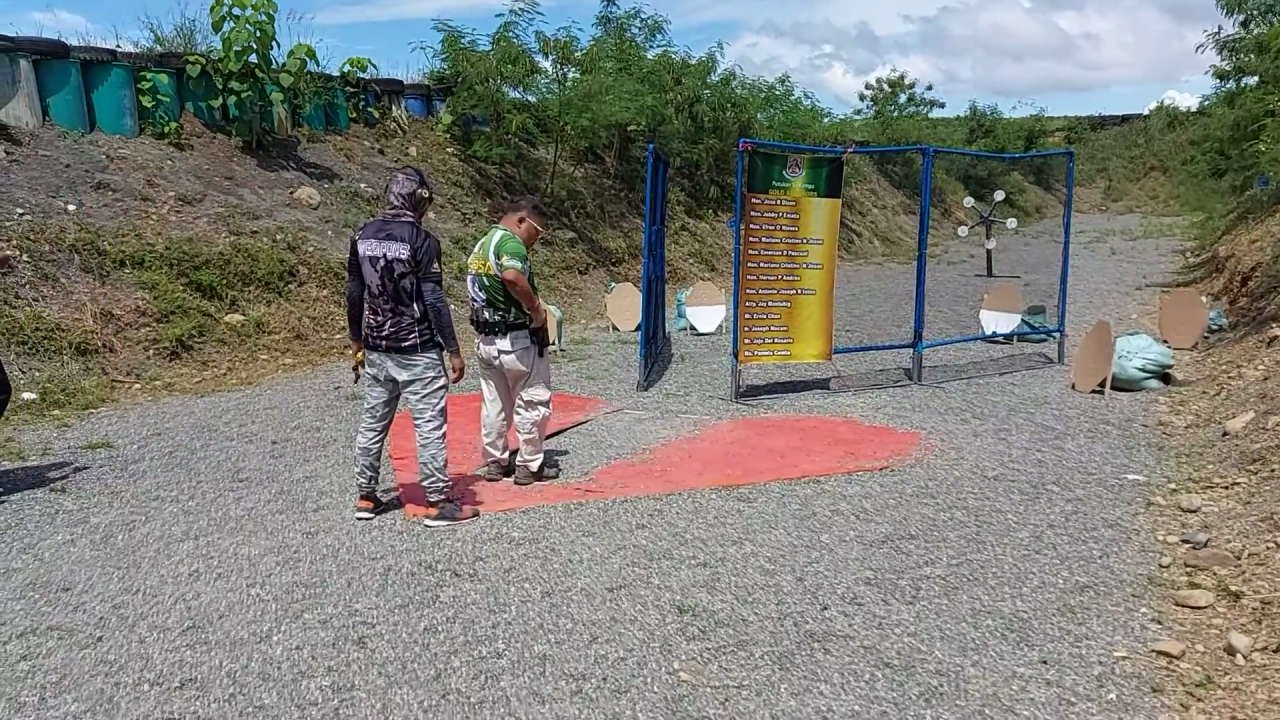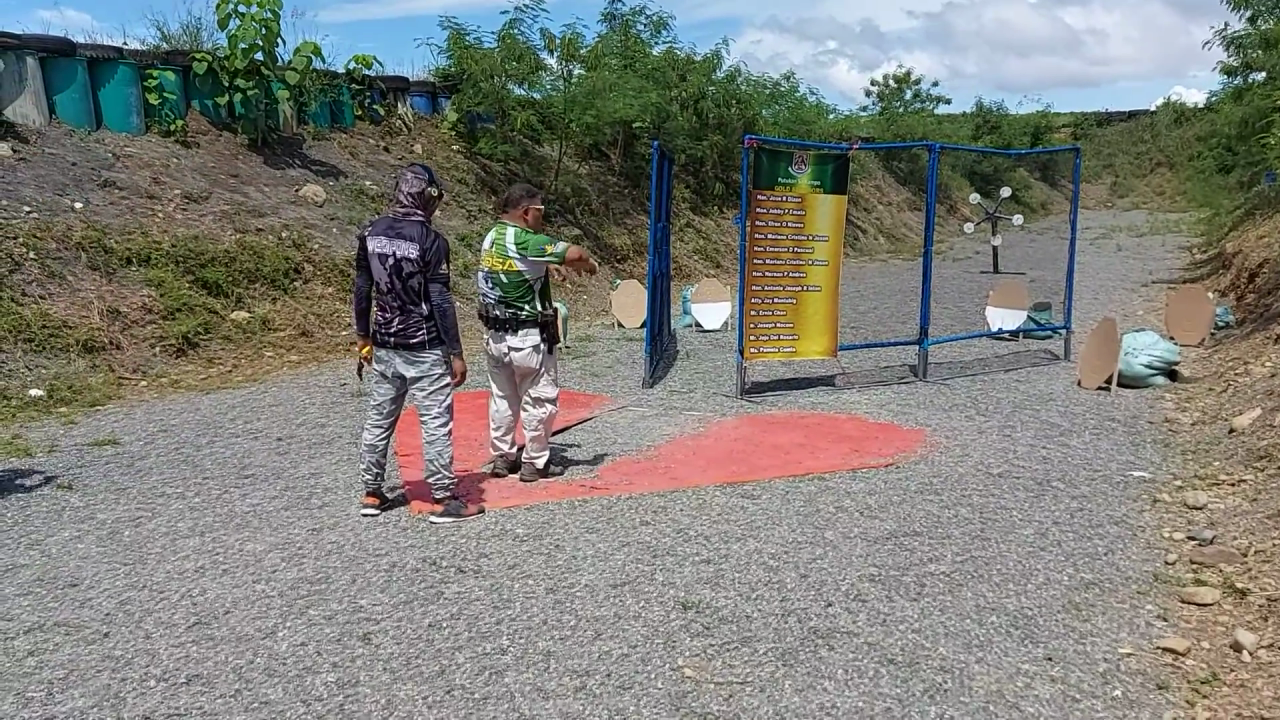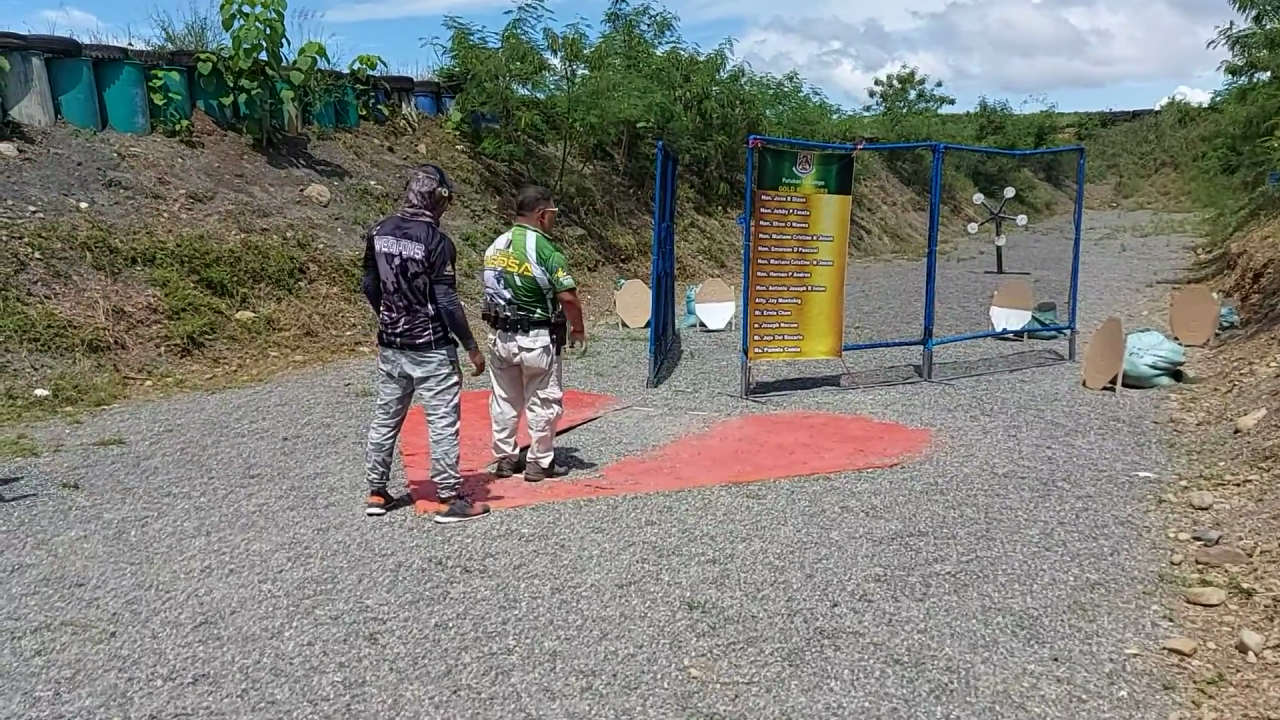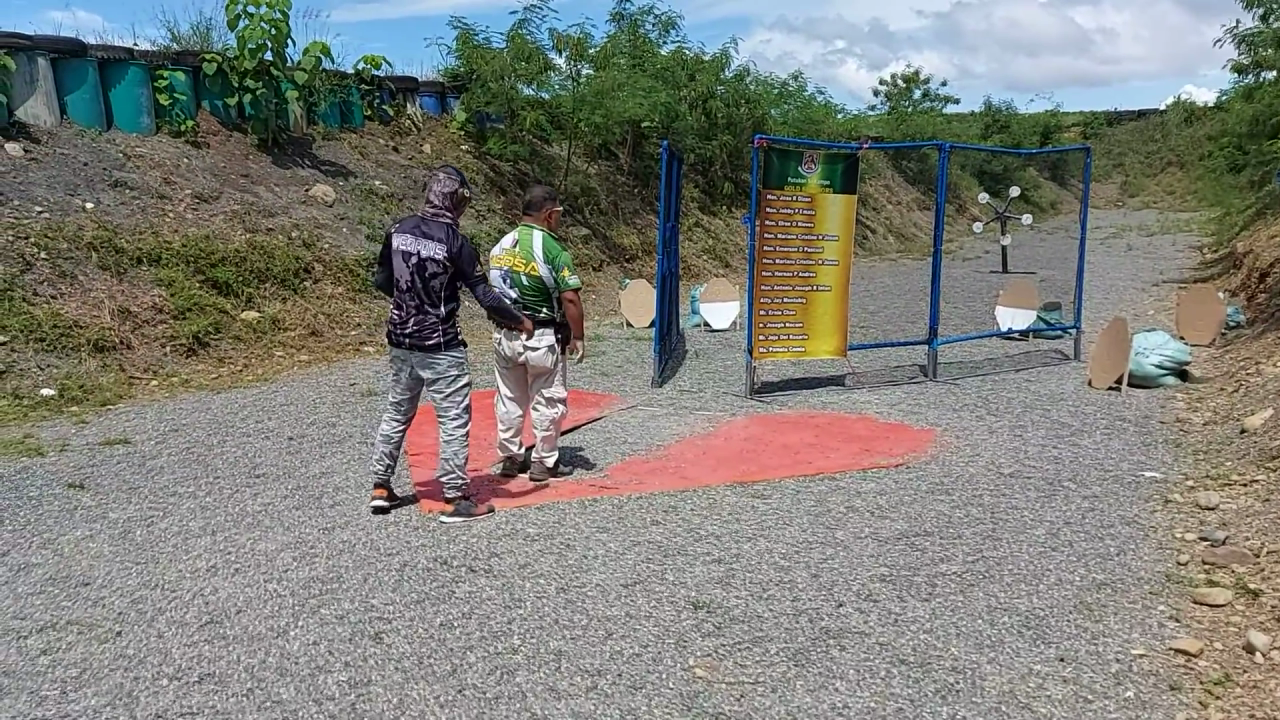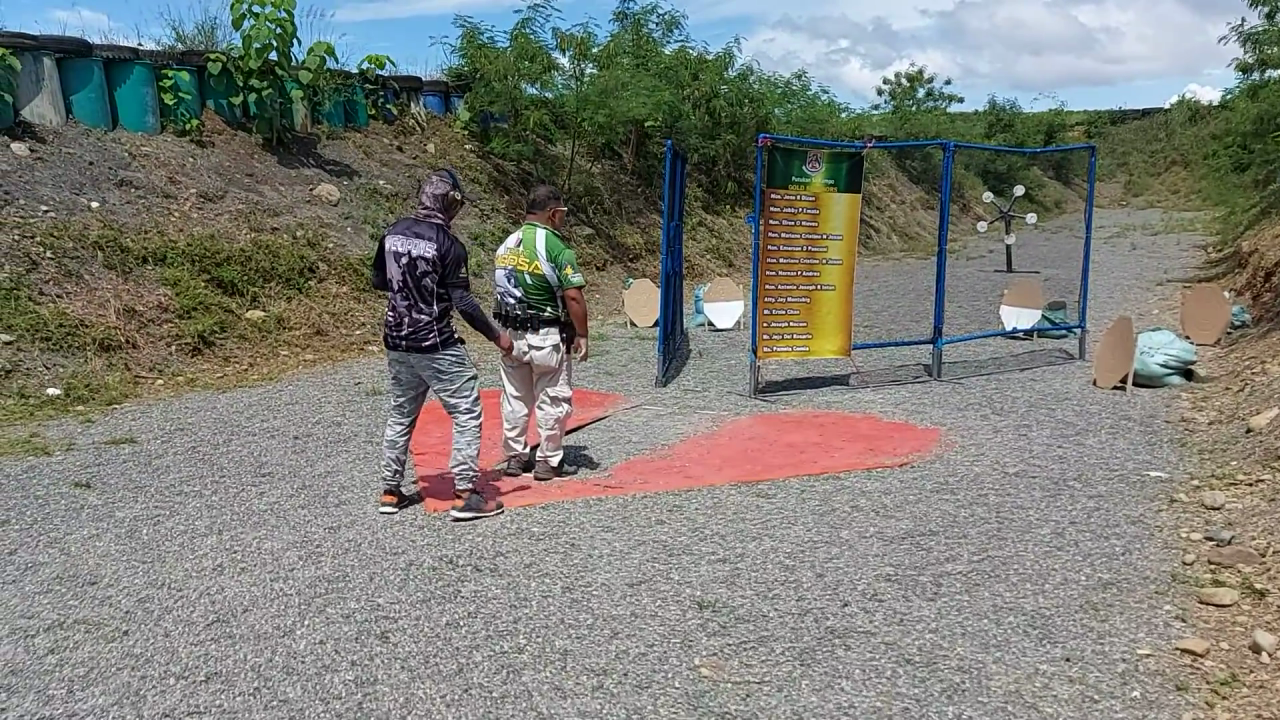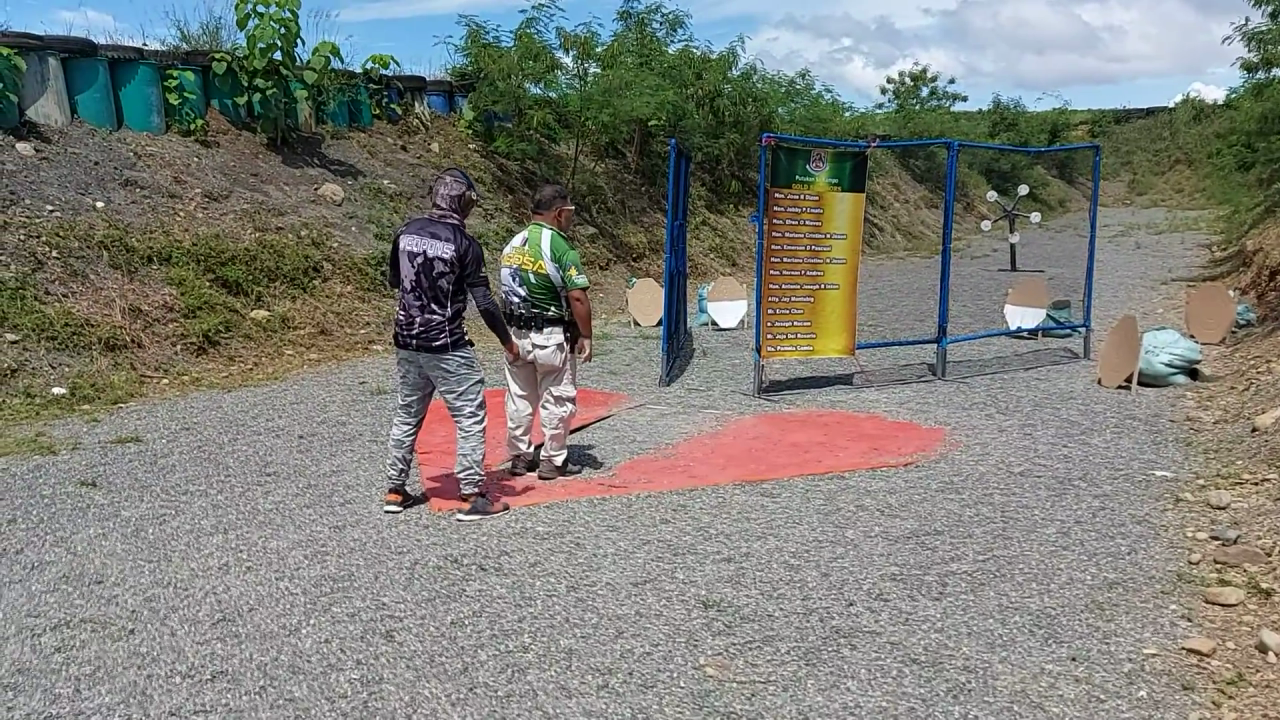
dt=0.4s
person 1, frame 1
left shoulder: (363, 236)
right shoulder: (422, 240)
left elbow: (354, 293)
right elbow: (434, 300)
left wrist: (357, 338)
right wrist: (453, 350)
left hip: (377, 348)
right hip: (417, 350)
left knee: (372, 422)
right knee: (430, 425)
left ankle: (366, 497)
right ankle: (438, 503)
person 1, frame 2
left shoulder: (372, 232)
right shoulder: (430, 240)
left elbow: (362, 288)
right elbow: (440, 301)
left wrist: (364, 335)
right wrist: (456, 352)
left hip: (384, 345)
right hip: (424, 348)
left knee: (379, 419)
right knee: (436, 422)
left ankle: (372, 494)
right ankle: (444, 500)
person 1, frame 3
left shoulder: (380, 231)
right shoulder: (436, 242)
left elbow: (370, 286)
right elbow: (447, 303)
right wrist: (473, 348)
left hip: (391, 345)
right hip: (430, 347)
left knee: (385, 418)
right knee: (443, 421)
left ankle: (376, 493)
right ankle: (450, 499)
person 1, frame 4
left shoulder: (399, 230)
right shoulder: (456, 243)
left elbow: (381, 281)
right elbow: (486, 297)
right wrist: (520, 321)
left hip: (401, 341)
right hip: (440, 347)
left knee: (396, 414)
right knee: (454, 421)
left ankle: (381, 487)
right ankle: (456, 500)
person 1, frame 5
left shoulder: (394, 232)
right shoulder: (448, 244)
left elbow: (378, 281)
right elbow: (464, 304)
right wrist: (496, 336)
left hip: (398, 343)
right hip: (437, 346)
left knee: (400, 416)
right knee: (467, 414)
left ankle: (391, 491)
right ankle: (466, 494)
person 1, frame 6
left shoulder: (406, 232)
right shoulder: (464, 244)
left elbow: (394, 281)
right elbow: (484, 302)
right wrist: (507, 340)
left hip: (407, 342)
right hip: (447, 346)
left knee: (406, 415)
right knee: (470, 418)
left ankle: (395, 491)
right ankle: (472, 497)
person 2, frame 1
left shoulder: (481, 246)
right shoulder: (510, 243)
right elbow: (512, 277)
right wrist: (536, 306)
left hip: (486, 339)
right hip: (518, 339)
left knee: (494, 404)
right knee: (532, 403)
left ankle: (494, 462)
right ankle: (529, 466)
person 2, frame 2
left shoulder: (490, 240)
right shoulder: (526, 241)
right elbow: (572, 254)
right wrist: (589, 261)
left hip: (495, 335)
right hip: (528, 337)
left knee: (502, 399)
right knee: (539, 401)
left ankle: (501, 458)
right ankle: (535, 463)
person 2, frame 3
left shoulder: (495, 245)
right shoulder: (545, 249)
left elbow: (491, 288)
right elbow: (567, 297)
right wrist: (578, 329)
left hip: (499, 336)
right hip: (536, 338)
left knee: (504, 400)
right knee: (543, 402)
left ankle: (504, 459)
right ankle: (539, 463)
person 2, frame 4
left shoulder: (501, 245)
right shoulder: (551, 248)
left elbow: (495, 289)
right elbow: (570, 298)
right wrist: (577, 337)
left hip: (505, 335)
right hip: (541, 337)
left knee: (509, 399)
right knee: (548, 402)
left ankle: (510, 459)
right ankle: (544, 463)
person 2, frame 5
left shoulder: (506, 244)
right shoulder: (555, 246)
left elbow: (503, 288)
right elbow: (573, 295)
right wrist: (582, 335)
left hip: (510, 334)
right hip: (546, 336)
left knee: (514, 398)
right knee: (553, 400)
left ankle: (515, 458)
right ankle: (548, 462)
person 2, frame 6
left shoulder: (513, 244)
right shoulder: (560, 246)
left elbow: (508, 287)
right elbow: (577, 297)
left wrist: (515, 324)
right wrist: (585, 336)
left hip: (515, 333)
right hip: (551, 336)
left knee: (519, 397)
right knee: (557, 400)
left ankle: (519, 457)
right ankle: (553, 462)
